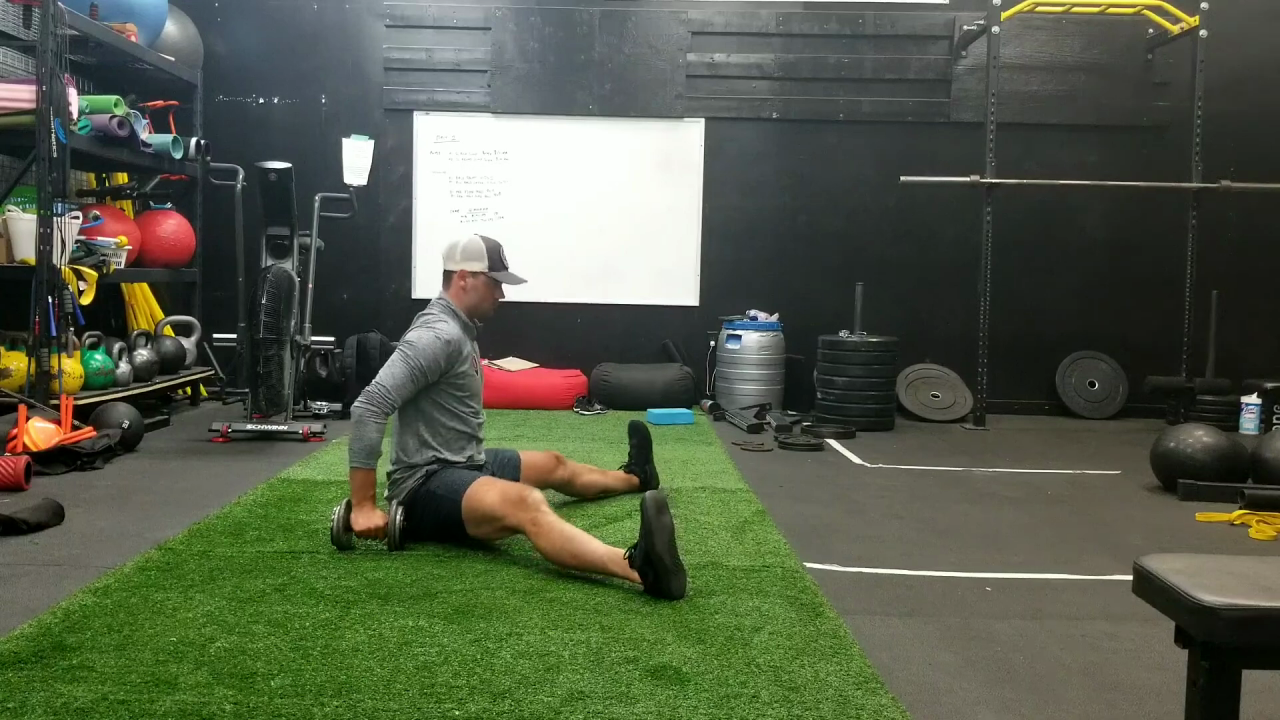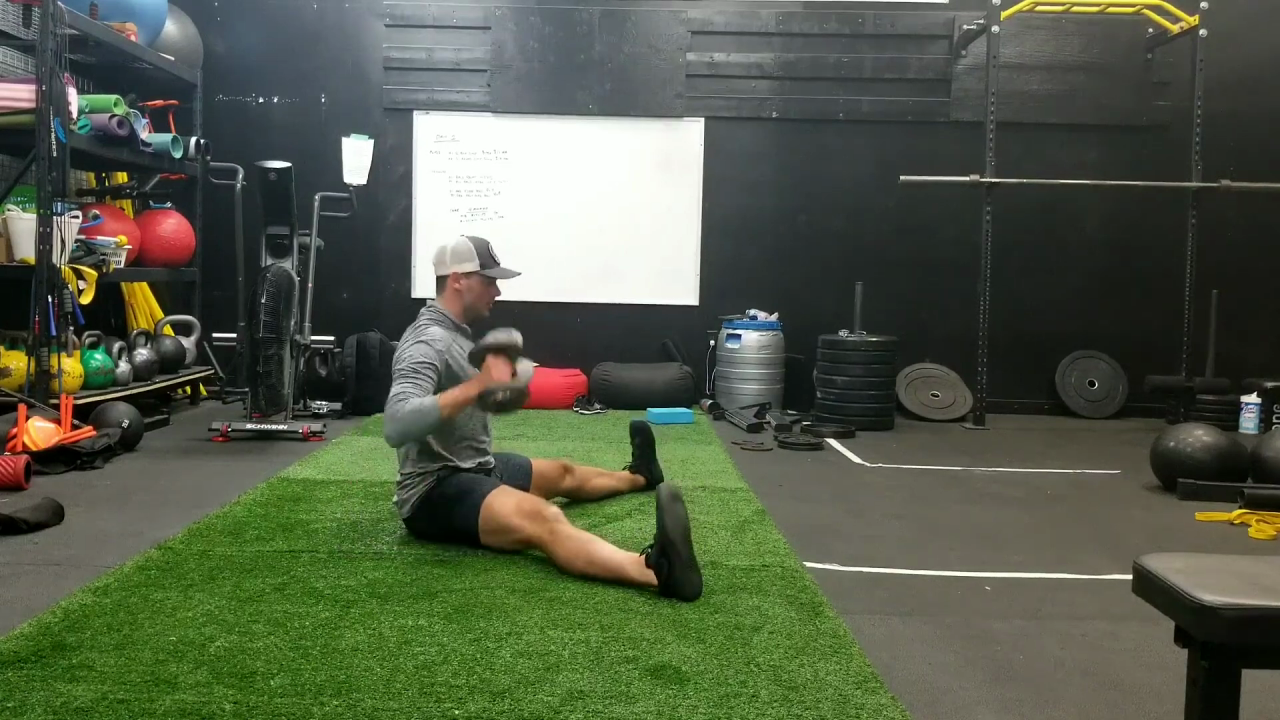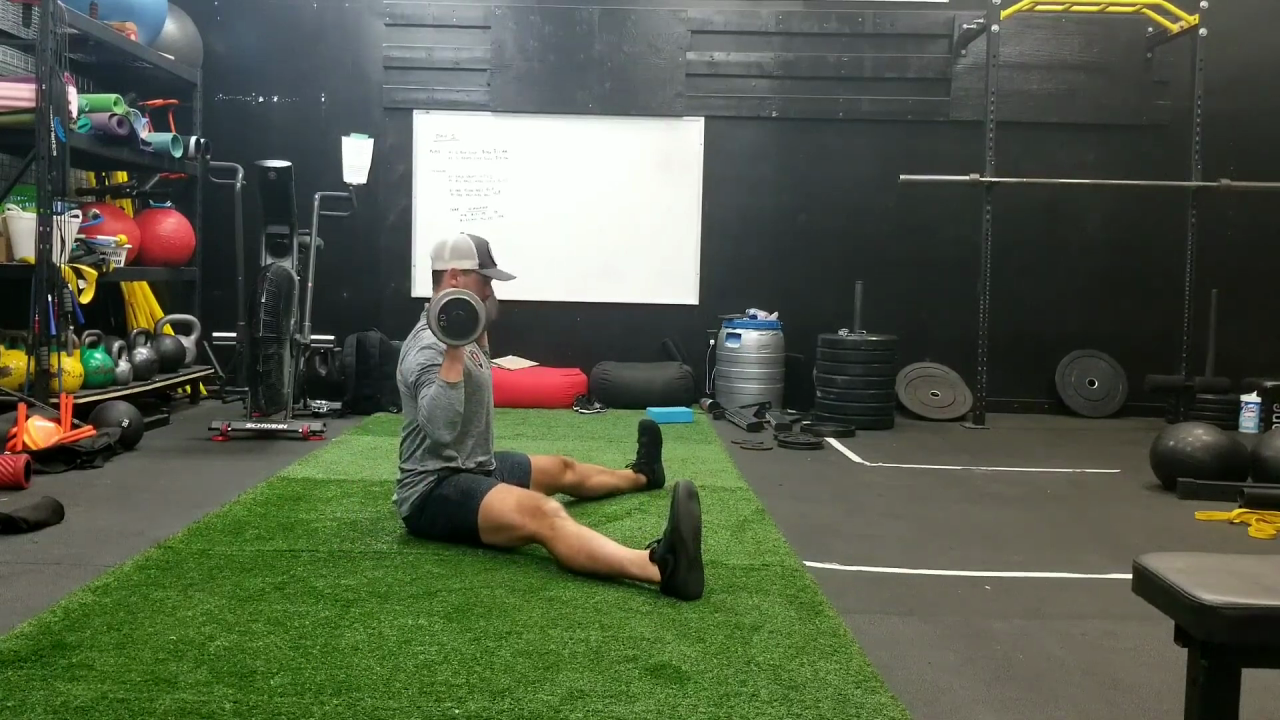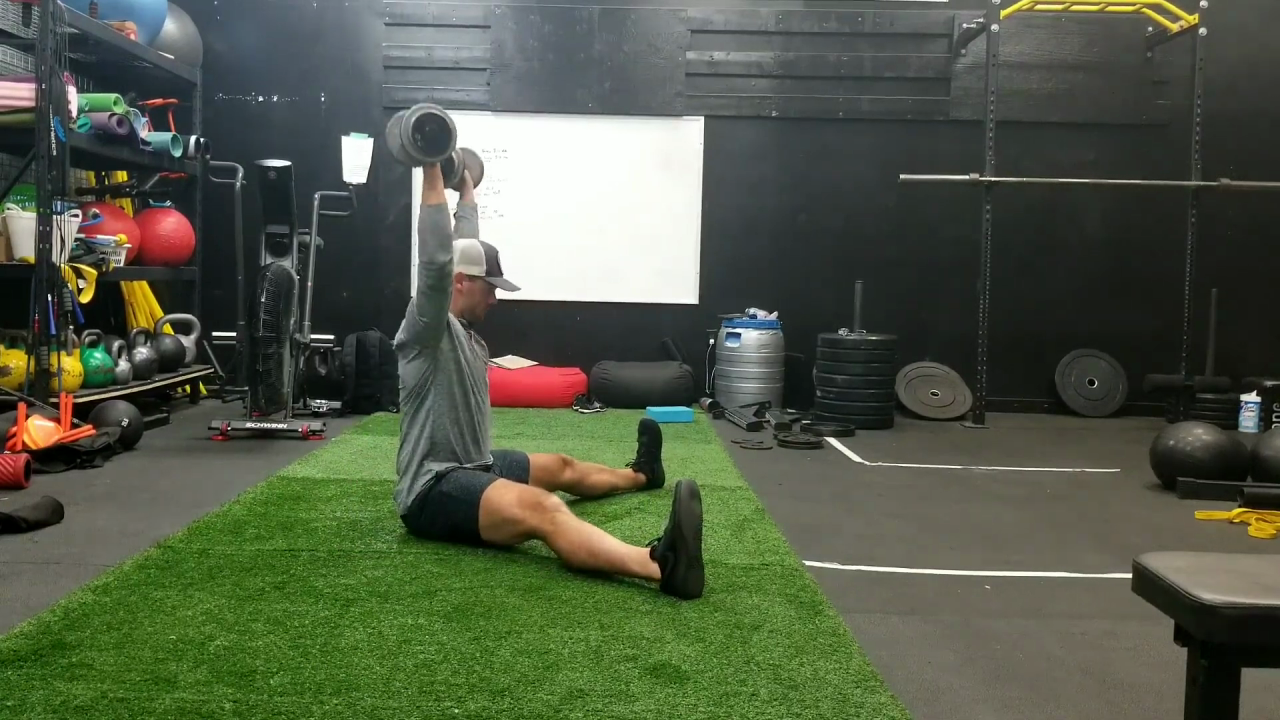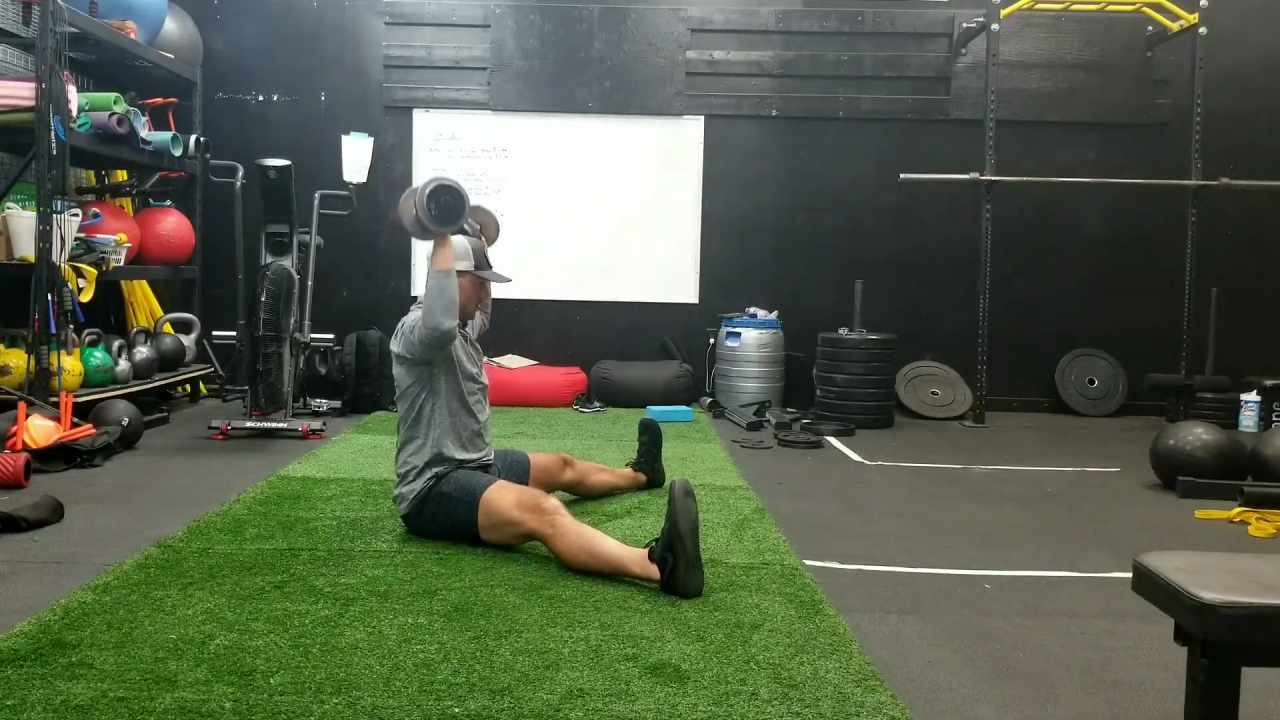
dt=1s
person 1, frame 1
left shoulder: (458, 329)
right shoulder: (437, 336)
right elbow: (368, 407)
right wrist: (363, 506)
right hip: (427, 485)
left knee: (554, 465)
right knee: (526, 505)
left ankle: (634, 477)
right ankle: (639, 568)
person 1, frame 2
left shoulder: (454, 332)
right shoulder: (427, 343)
right elbow: (397, 424)
right wrist: (476, 384)
right hip: (435, 492)
left knee: (562, 473)
right knee: (543, 521)
left ankle: (639, 476)
right ankle: (660, 572)
person 1, frame 3
right shoulder: (429, 346)
right elbow: (441, 427)
left wrist: (479, 335)
right wrist: (454, 350)
right hip: (433, 491)
left knee: (562, 470)
right knee: (542, 516)
left ankle: (641, 475)
right ankle: (661, 567)
person 1, frame 4
left shoulder: (457, 324)
right shoulder: (428, 327)
left elbow: (463, 246)
right elbow: (436, 260)
left wrist: (466, 189)
right wrist: (432, 172)
left hip: (472, 467)
right hip: (434, 489)
left knee: (562, 467)
right knee: (541, 509)
left ankle: (640, 475)
right ankle: (661, 565)
person 1, frame 5
left shoulder: (456, 327)
right shoulder: (417, 327)
left elbow: (473, 315)
right elbow: (440, 323)
left wrist: (477, 244)
right wrist: (443, 240)
left hip: (472, 464)
right hip: (433, 488)
left knee: (562, 466)
right knee: (540, 510)
left ankle: (641, 474)
right ankle: (659, 566)
